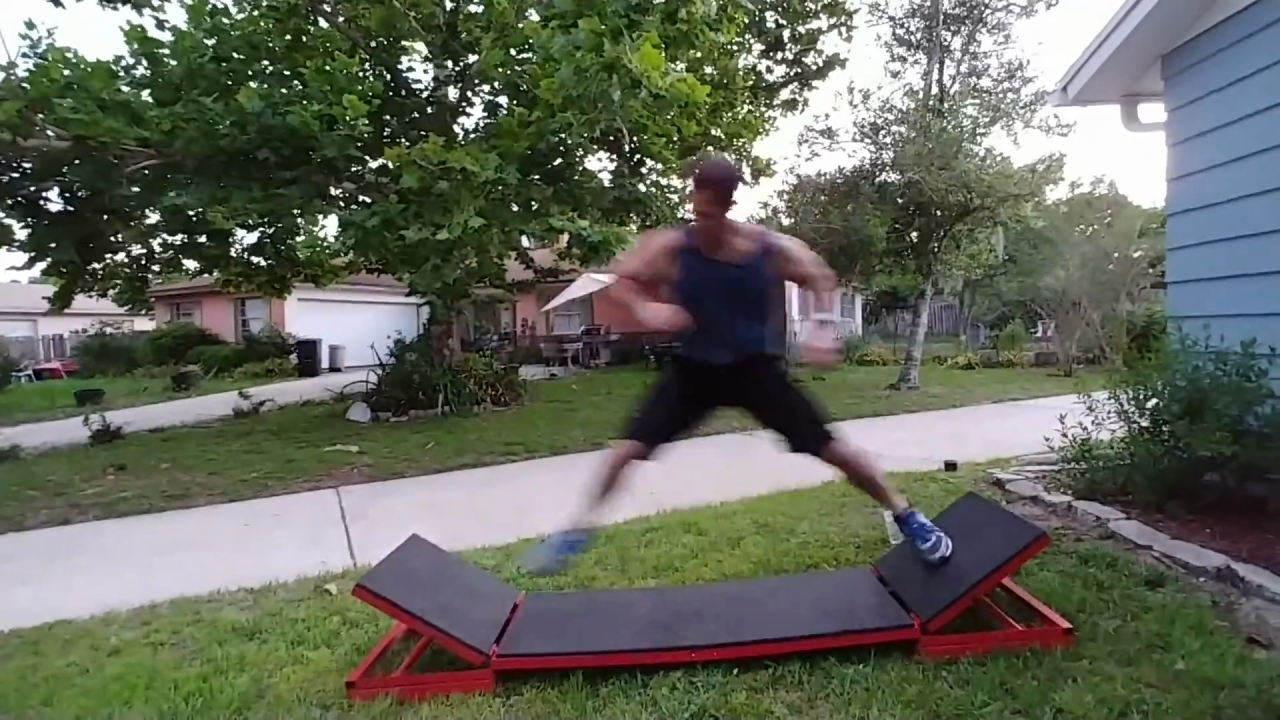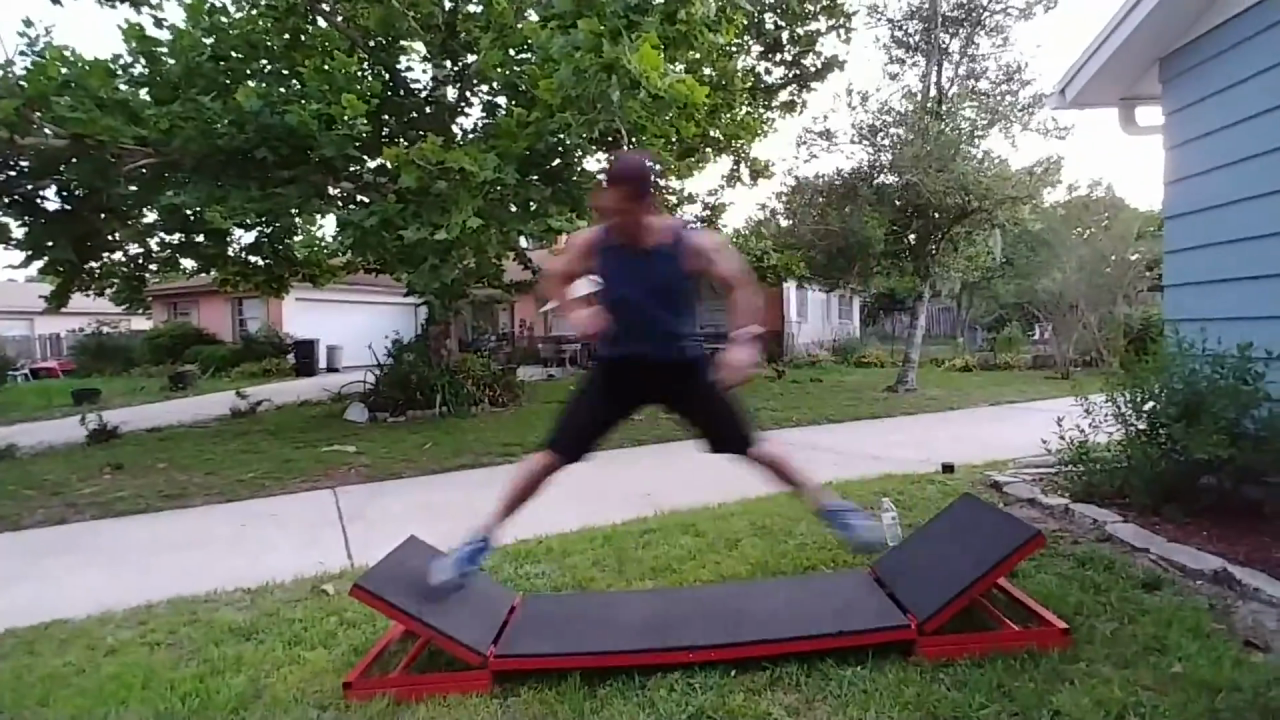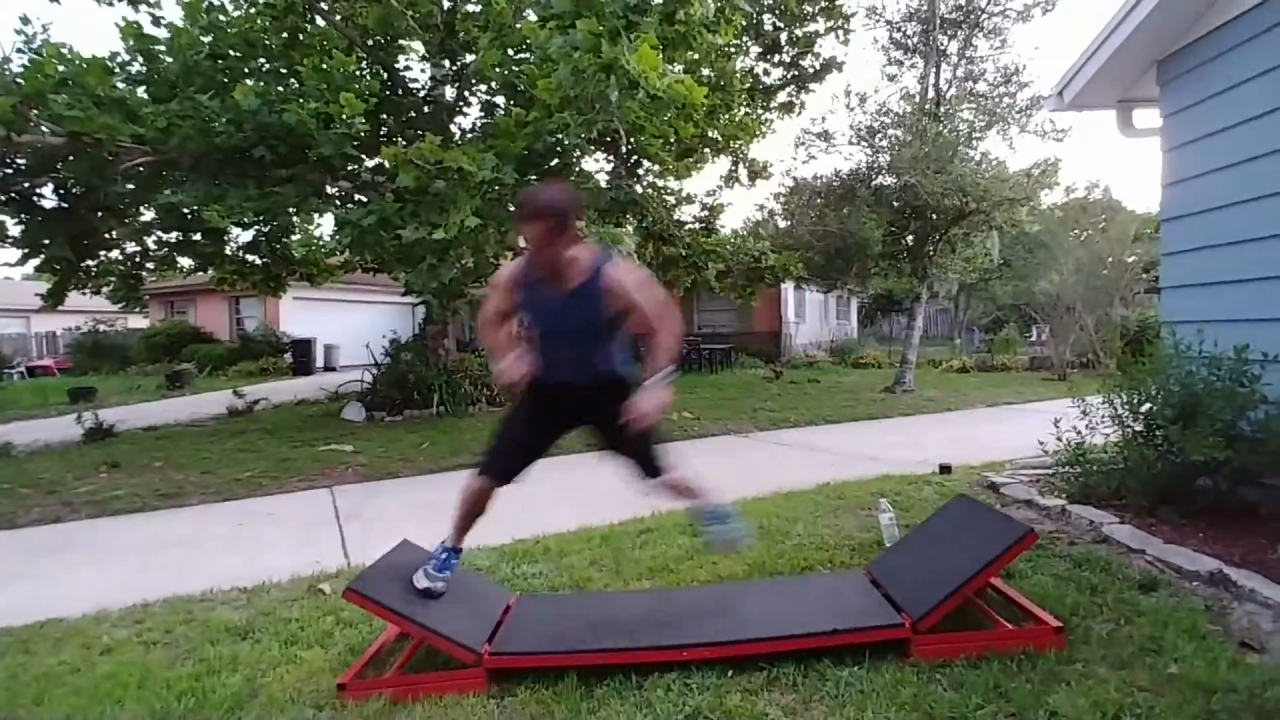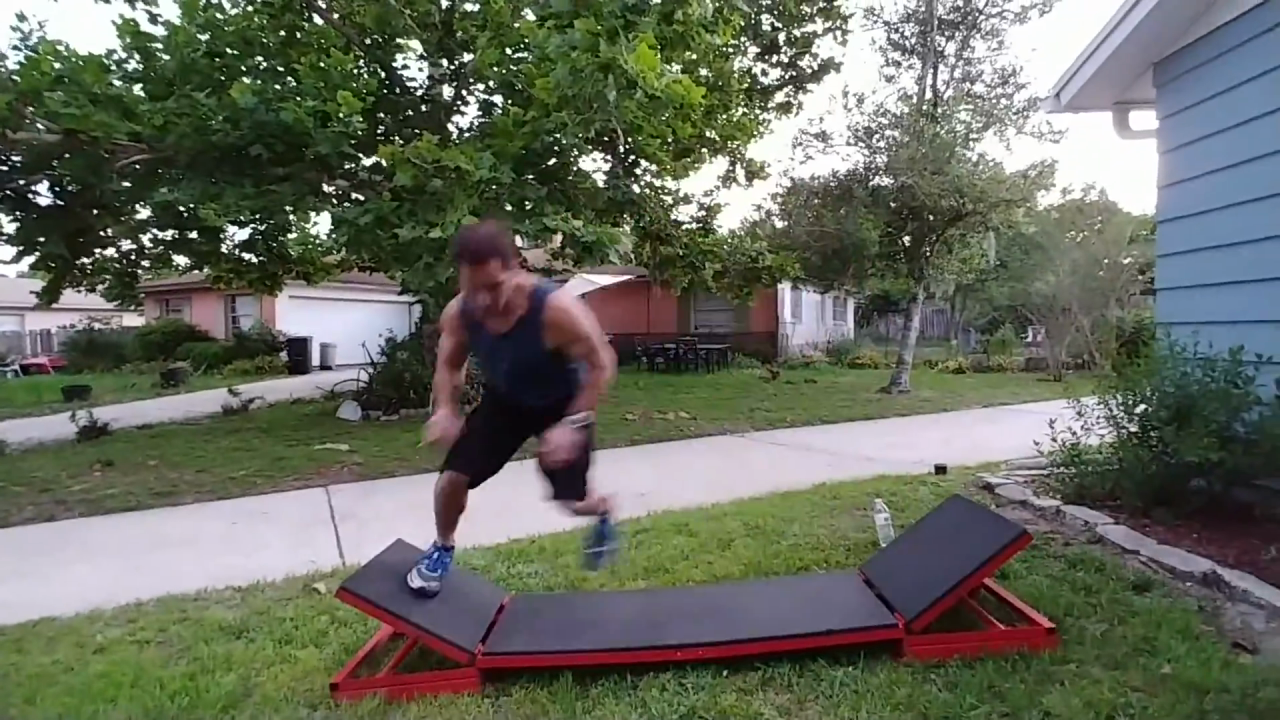
dt=0.1s
person 1, frame 1
left shoulder: (773, 249)
right shoulder: (669, 246)
left elbow: (821, 279)
right elbow: (621, 278)
right wrist: (645, 308)
left hip: (755, 368)
right hip: (693, 368)
left knee: (829, 446)
right knee: (631, 445)
left ankle: (904, 516)
right ankle: (580, 529)
person 1, frame 2
left shoulder: (691, 243)
right shoulder: (593, 241)
left elbow: (743, 285)
right elbow: (552, 278)
left wrist: (745, 338)
right wrist: (574, 310)
left hip: (680, 367)
right hip: (618, 368)
left knee: (746, 445)
right knee: (553, 455)
left ankle: (831, 507)
right ankle: (484, 537)
person 1, frame 3
left shoulder: (612, 276)
right shoulder: (515, 276)
left elbow: (664, 324)
right elbow: (490, 321)
left wrist: (655, 384)
right wrist: (506, 356)
left hip: (609, 388)
right hip: (548, 389)
left knee: (652, 473)
right knee: (488, 476)
left ankle: (706, 508)
right ankle: (451, 549)
person 1, frame 4
left shoulder: (556, 308)
right shoulder: (458, 313)
left elbow: (602, 365)
right elbow: (449, 362)
left wrist: (574, 424)
right wrist: (445, 409)
left hip: (561, 403)
right hip: (504, 402)
left knee: (571, 501)
right knee: (453, 478)
left ankle: (601, 511)
right ankle: (442, 548)
